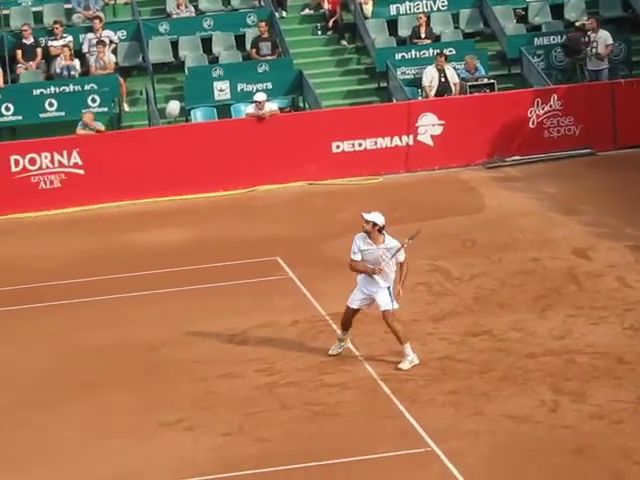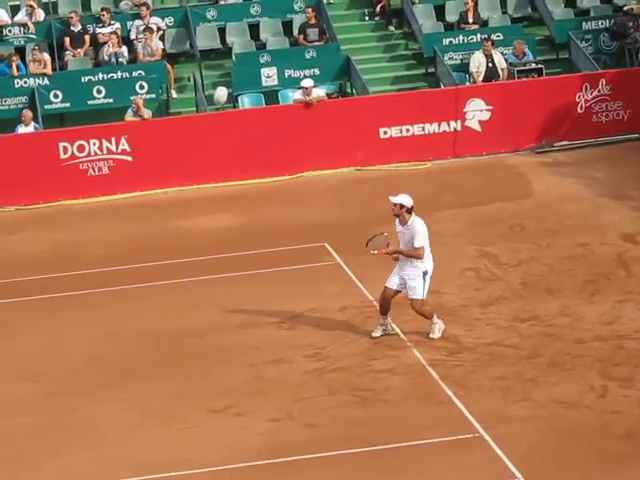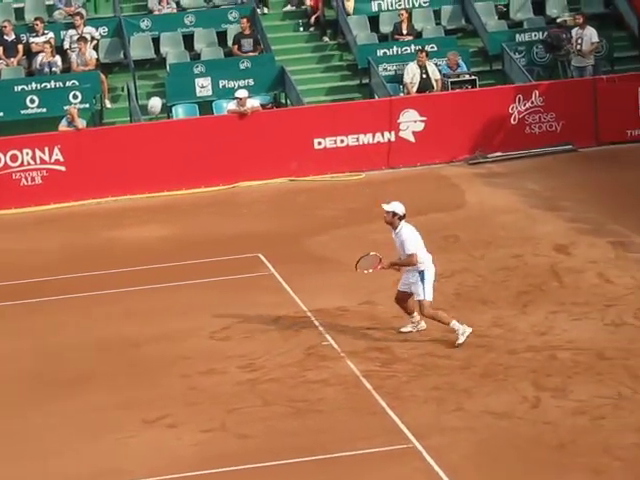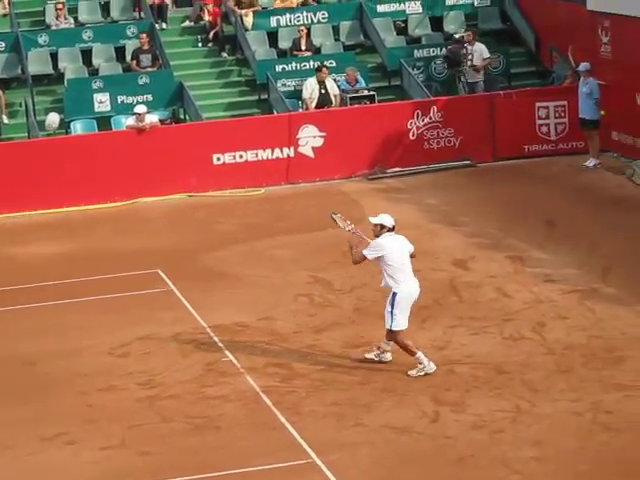
dt=0.5s
person 1, frame 1
left shoulder: (393, 245)
right shoulder: (359, 239)
left elbow: (403, 263)
right elbow: (352, 265)
left wrist: (399, 284)
right wrist: (371, 269)
left hip: (383, 286)
right hip: (365, 283)
left knee: (389, 320)
right knee: (347, 316)
left ankle: (410, 356)
right ankle: (342, 341)
person 1, frame 2
left shoulder: (417, 226)
right shoulder: (399, 222)
left elbow: (419, 255)
left wrist: (397, 250)
right wrist: (396, 253)
left hip: (419, 269)
right hip: (403, 267)
left knee: (416, 306)
right knee: (384, 297)
left ankle: (437, 323)
right ankle: (383, 325)
person 1, frame 3
left shoulder: (406, 232)
right shoulder: (397, 230)
left elbow: (412, 261)
left wrist: (392, 264)
right wrist: (398, 263)
left hip: (422, 272)
right hip: (412, 271)
left knee: (426, 311)
right knee: (400, 299)
left ankle: (460, 329)
right ankle: (416, 322)
person 1, frame 4
left shoulder: (381, 243)
right shoulder: (400, 239)
left elbow: (356, 260)
right elbow: (413, 254)
left wrist: (353, 244)
left hip: (402, 292)
right hip: (413, 287)
left knee: (396, 335)
right knee: (393, 324)
left ankle: (425, 364)
right ankle: (382, 352)
